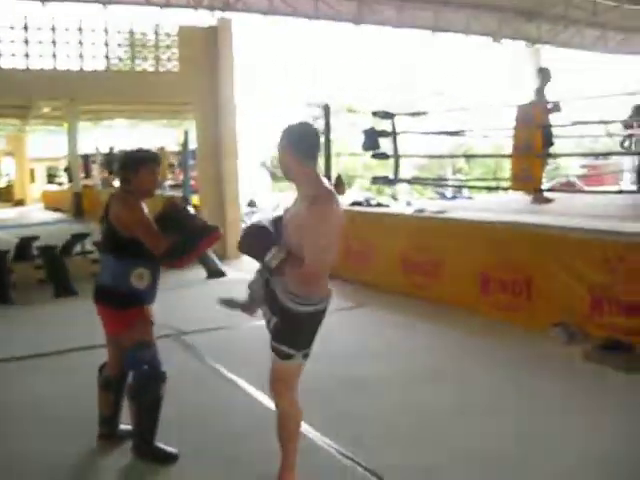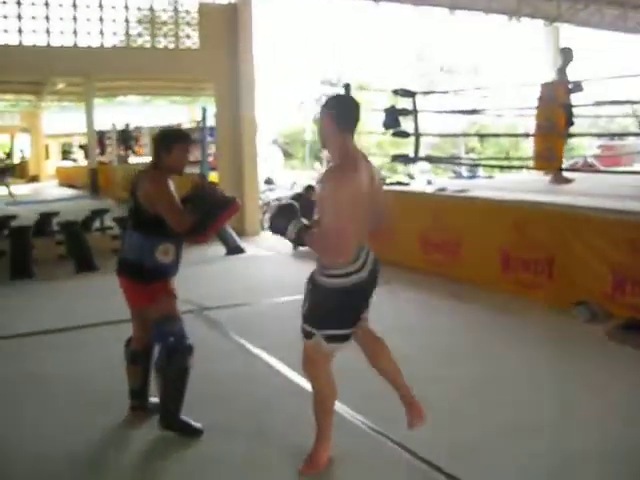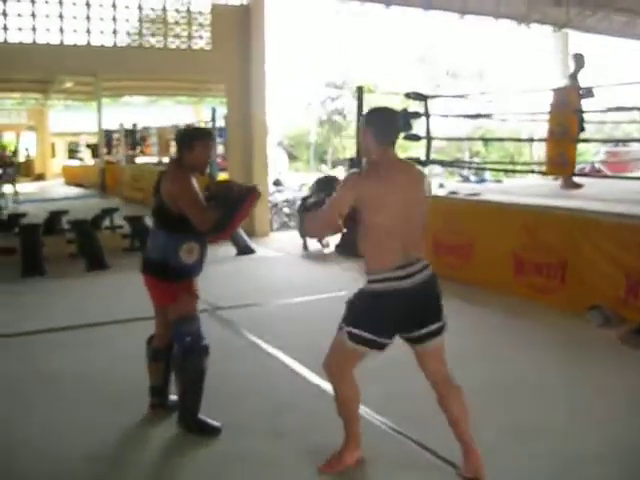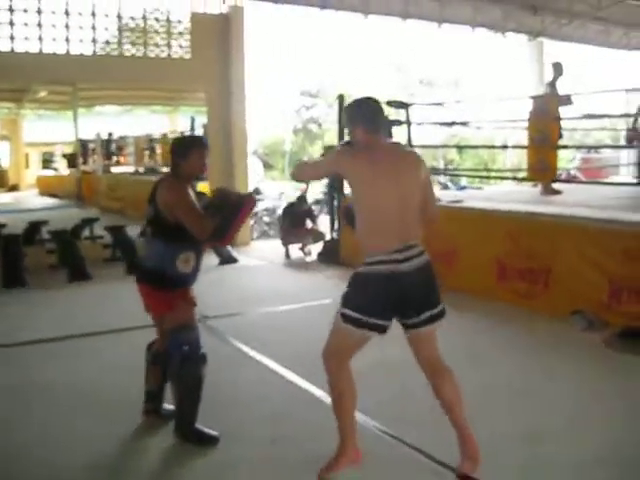
dt=0.2s
person 1, frame 1
left shoulder: (319, 209)
right shoulder: (308, 195)
left elbow: (315, 276)
left wrist: (279, 265)
right wrist: (277, 262)
left hip: (302, 306)
right hip: (281, 283)
left knee: (282, 387)
right ankle: (260, 299)
person 1, frame 2
left shoulder: (335, 177)
right shoulder: (364, 165)
left elbow: (327, 242)
left wrist: (294, 229)
left hip: (340, 281)
right hip: (361, 266)
left knee: (315, 364)
right knee: (362, 332)
left ankle: (323, 447)
right ankle: (410, 403)
person 1, frame 3
left shoulder: (359, 180)
right shoulder: (416, 177)
left elbow: (316, 228)
left wrist: (322, 206)
left hip: (384, 292)
right hip: (422, 283)
left knee: (336, 365)
right knee: (437, 374)
left ankle: (352, 446)
person 1, frame 4
left shoulder: (350, 156)
right shoulder: (415, 161)
left elbow: (299, 173)
left wrist: (334, 157)
left hip: (378, 277)
right hip: (418, 268)
left knee: (335, 359)
right knee: (432, 361)
left ankle: (348, 449)
right ankle: (468, 446)
person 2, frame 1
left shoulder: (122, 201)
right shoulder: (128, 205)
left elbow: (143, 241)
right elbow: (161, 246)
left wrist: (164, 217)
right wrist: (196, 233)
left hip: (114, 296)
right hip: (124, 301)
left knee: (117, 363)
right knee: (149, 371)
left ankle: (108, 427)
right ankle: (144, 444)
person 2, frame 2
left shoulder: (150, 178)
right shoulder: (156, 182)
left elbow: (169, 217)
right elbow: (181, 224)
left wrist: (194, 197)
right wrist: (215, 206)
left hip: (136, 270)
right hip: (148, 276)
left knee: (143, 336)
right knee: (175, 343)
left ankle: (139, 400)
right ankle: (170, 417)
person 2, frame 3
left shoulder: (174, 176)
right shoulder: (180, 180)
left elbow: (193, 216)
right elbow: (205, 221)
left wrist: (218, 198)
right wrist: (230, 200)
left hip: (162, 269)
right hip: (171, 274)
left knee: (165, 335)
right knee: (192, 344)
left ankle: (158, 397)
right ankle: (189, 416)
person 2, frame 4
left shoulder: (168, 185)
right shoulder: (176, 189)
left elbow: (190, 224)
right elbow: (202, 229)
left wrist: (215, 206)
right wrist: (225, 207)
left hip: (156, 277)
right hip: (166, 283)
left knee: (166, 342)
right knee: (189, 353)
left ankle: (152, 403)
right ankle: (185, 426)
person 3, frame 1
left shoulder: (541, 92)
right shoulder: (539, 92)
left wrist: (552, 107)
right wrist: (553, 108)
left hip: (544, 129)
right hip: (541, 129)
left knee: (541, 162)
right knee: (540, 162)
left ankle: (538, 193)
right ankle: (536, 194)
person 3, frame 2
left shoulder: (562, 71)
right shoulder: (560, 71)
left wrist: (574, 87)
right wrist: (576, 89)
left hip: (564, 109)
right hip: (562, 109)
left ankle: (557, 173)
right ankle: (555, 174)
person 3, frame 3
left shoulder: (574, 77)
right shoulder: (572, 77)
left wrist: (586, 92)
right wrist: (587, 94)
left hip: (574, 114)
left ankle: (568, 179)
right ankle: (566, 179)
person 3, frame 4
left shoulder: (552, 85)
right shoulder: (550, 85)
right elbow: (552, 103)
left wrist: (565, 99)
right wrist: (566, 101)
left ankle: (547, 185)
right ankle: (545, 186)
